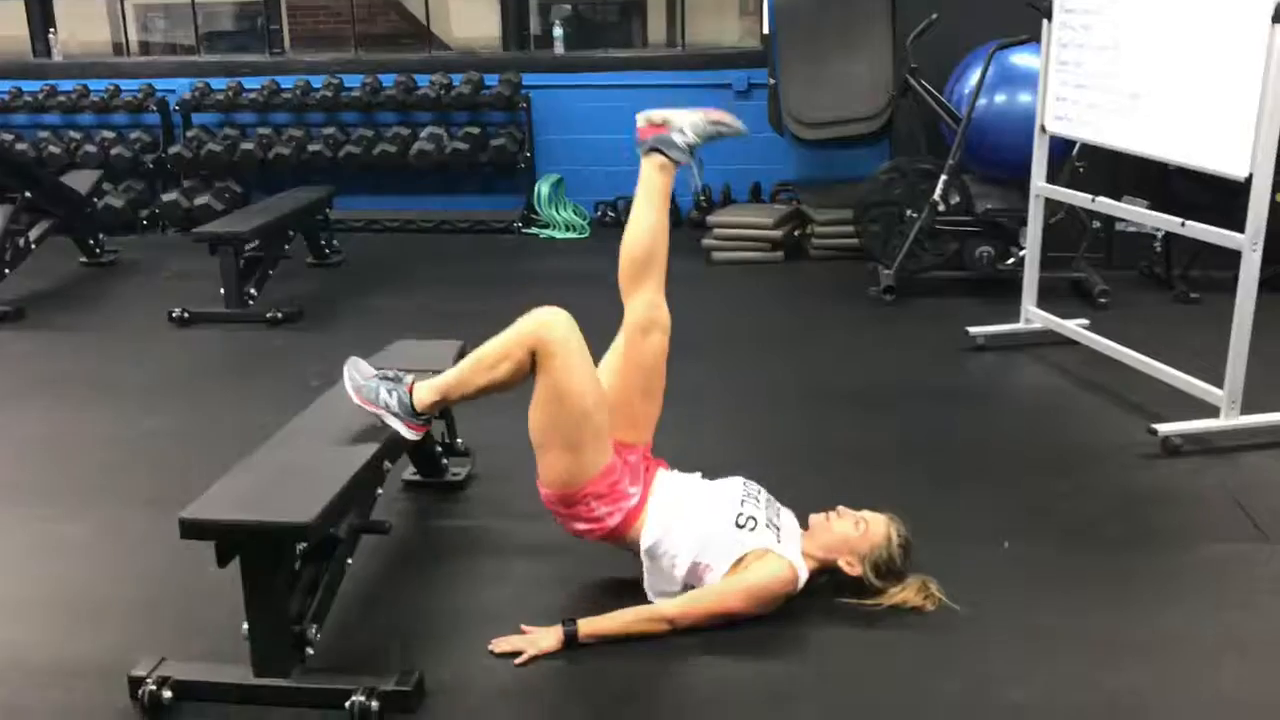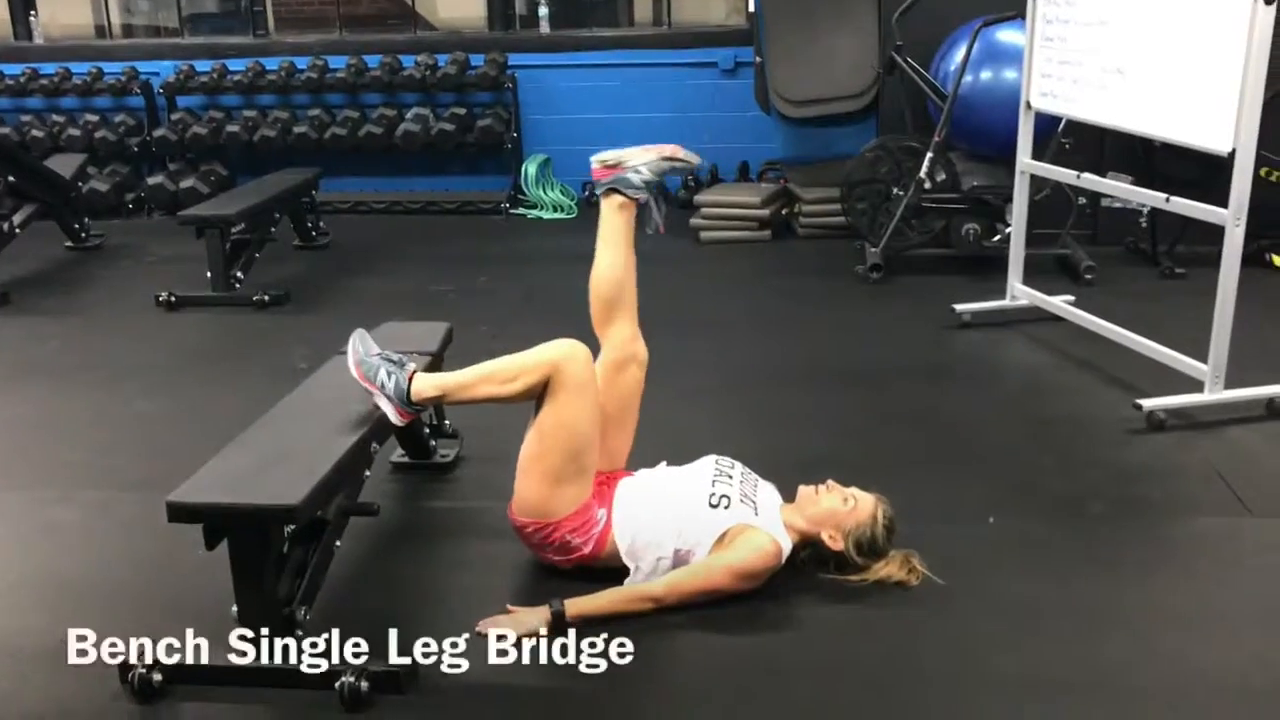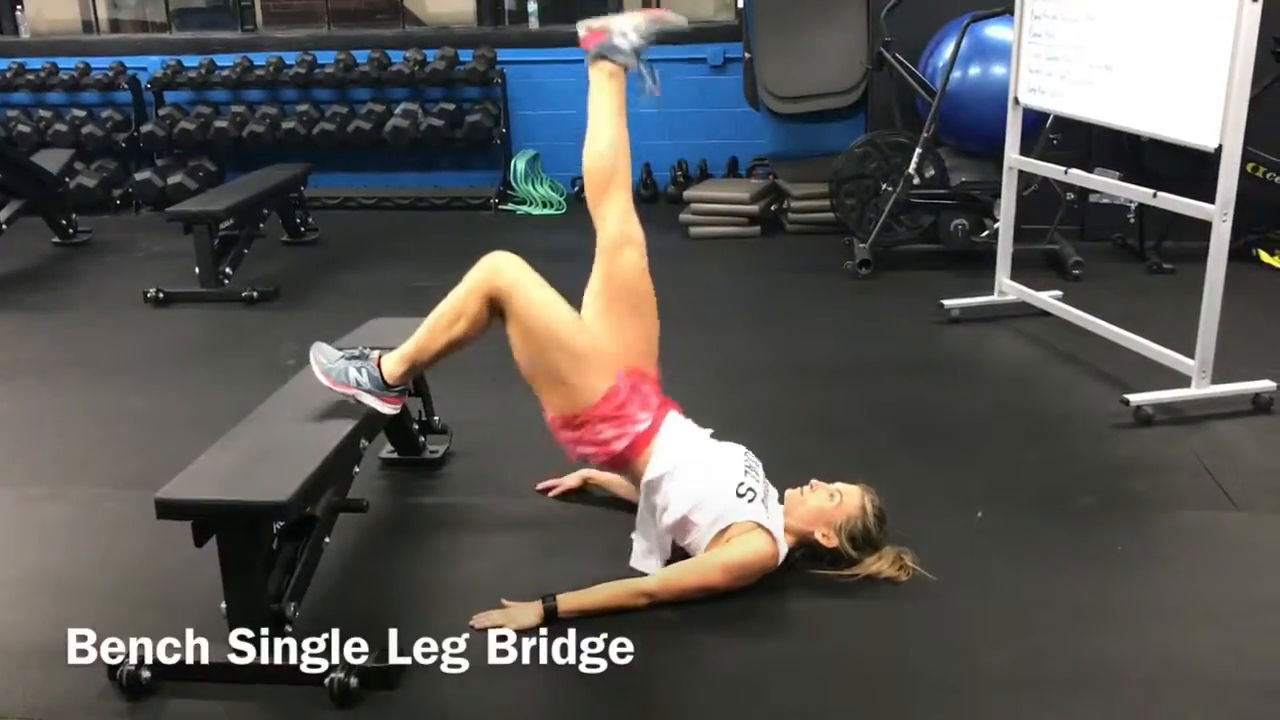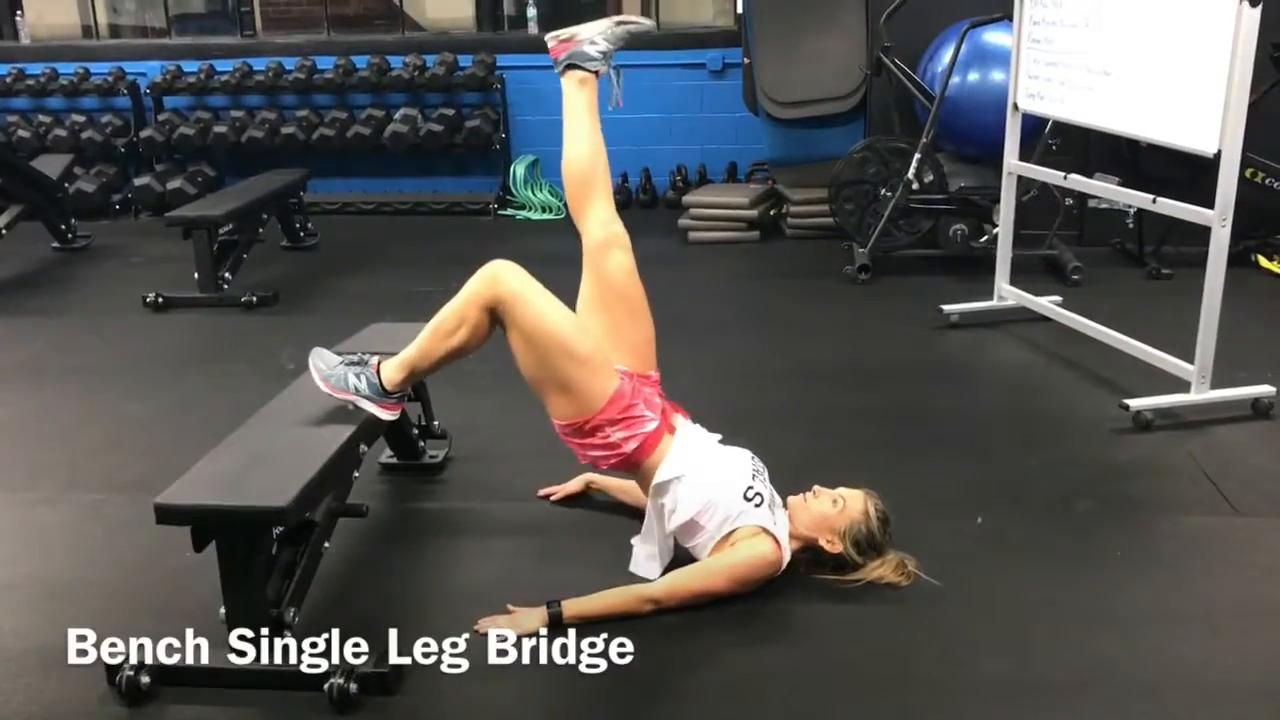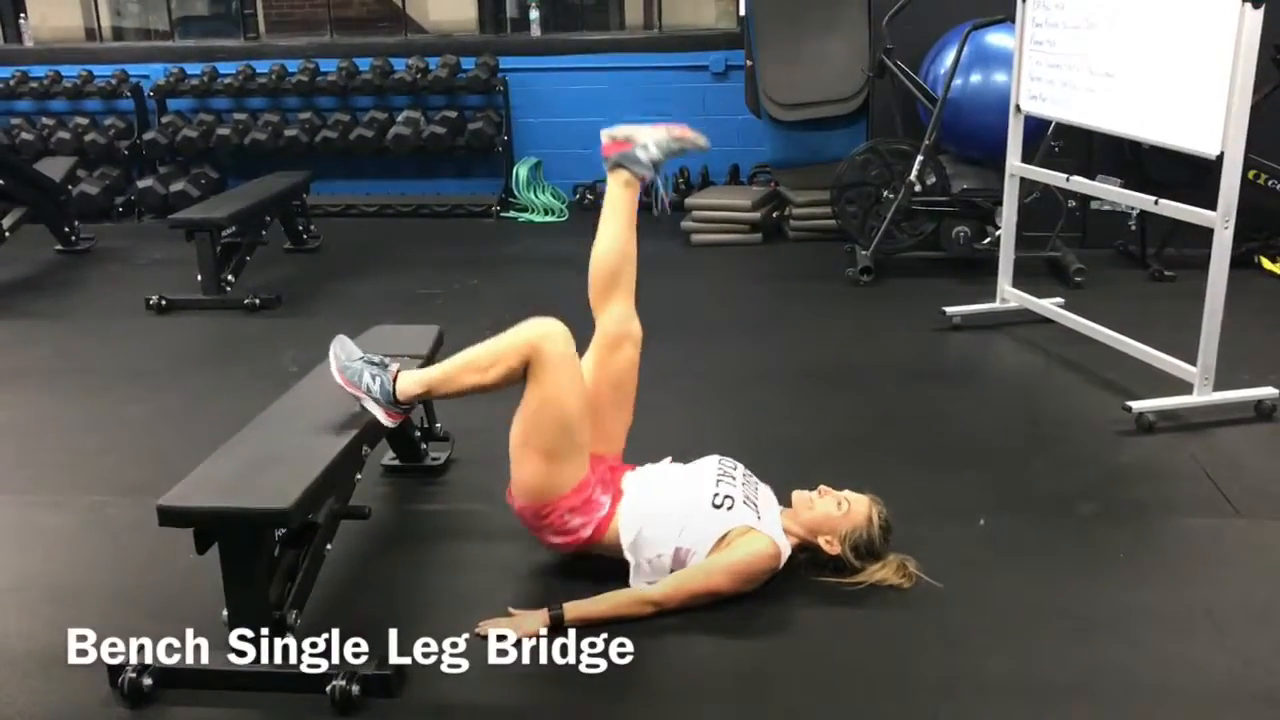
dt=0.5s
person 1, frame 1
left shoulder: (779, 576)
right shoulder: (783, 529)
left elbow: (671, 617)
left wrist: (566, 634)
left hip: (602, 499)
right hip: (626, 479)
left knee: (550, 326)
left ankle: (417, 404)
person 1, frame 2
left shoulder: (763, 551)
right shoulder: (765, 505)
left elbow: (657, 595)
left wrist: (552, 615)
left hip: (568, 527)
right hip: (603, 492)
left knee: (569, 358)
left ankle: (413, 390)
person 1, frame 3
left shoulder: (761, 548)
right shoulder: (765, 508)
left elbow: (648, 592)
left wrist: (545, 608)
left hip: (611, 414)
right hip: (628, 405)
left knee: (499, 272)
right knee: (618, 230)
left ankle: (385, 378)
person 1, frame 4
left shoulder: (765, 551)
right shoulder: (771, 513)
left elbow: (655, 596)
left wrist: (549, 615)
left hip: (616, 419)
right hip: (635, 405)
left knee: (500, 281)
right knee: (602, 234)
left ankle: (386, 383)
right ankle: (581, 72)
person 1, frame 5
left shoulder: (763, 553)
right shoulder: (762, 505)
left elbow: (657, 598)
left wrist: (553, 618)
left hip: (572, 514)
right hip: (599, 486)
left knee: (548, 337)
left ankle: (398, 392)
